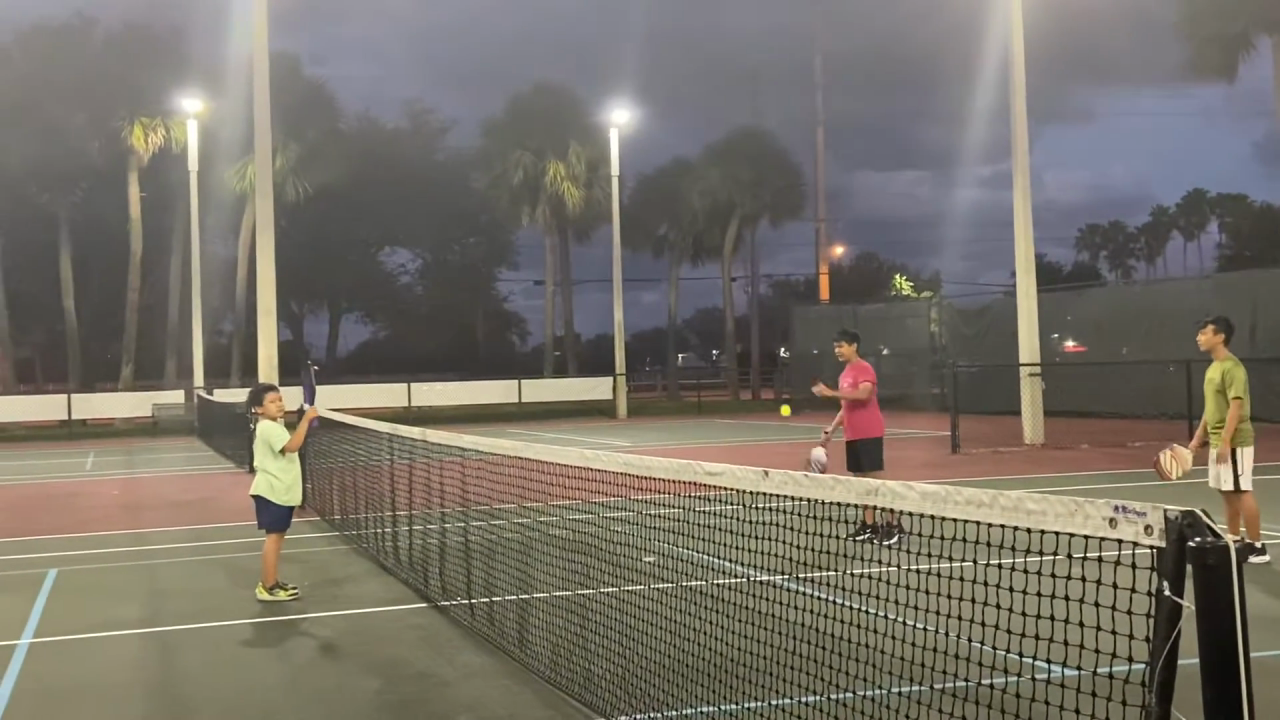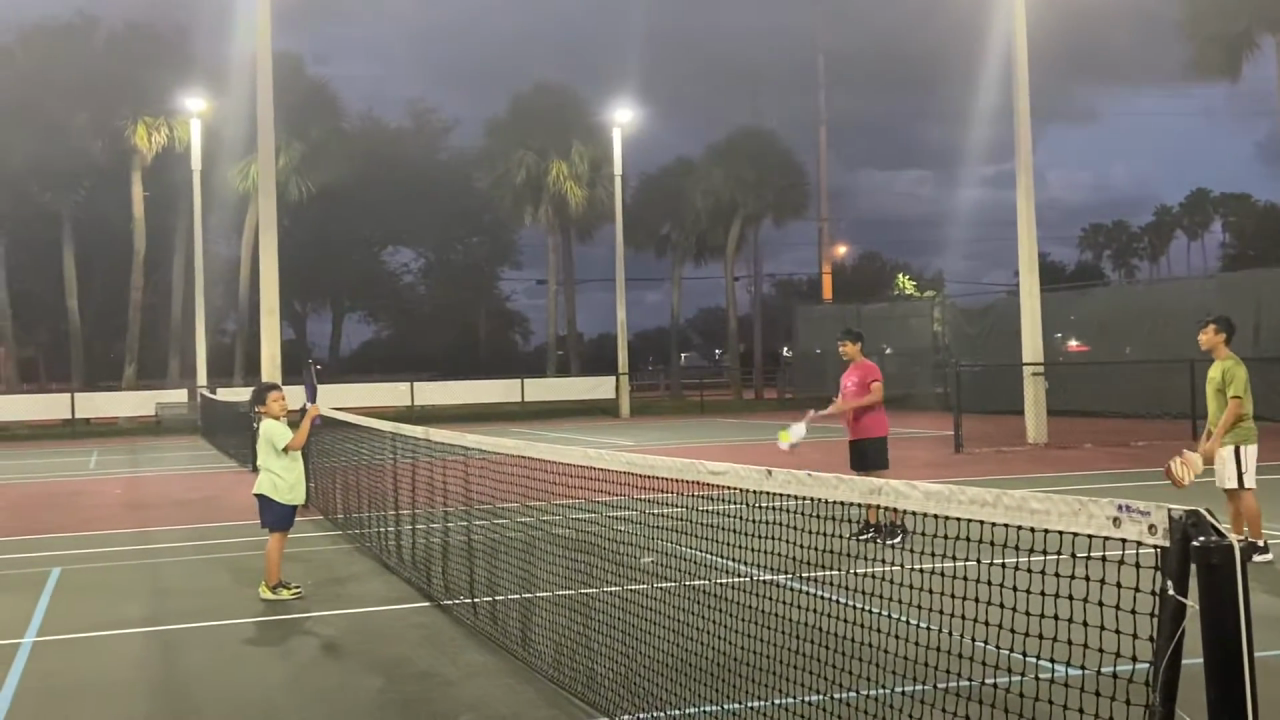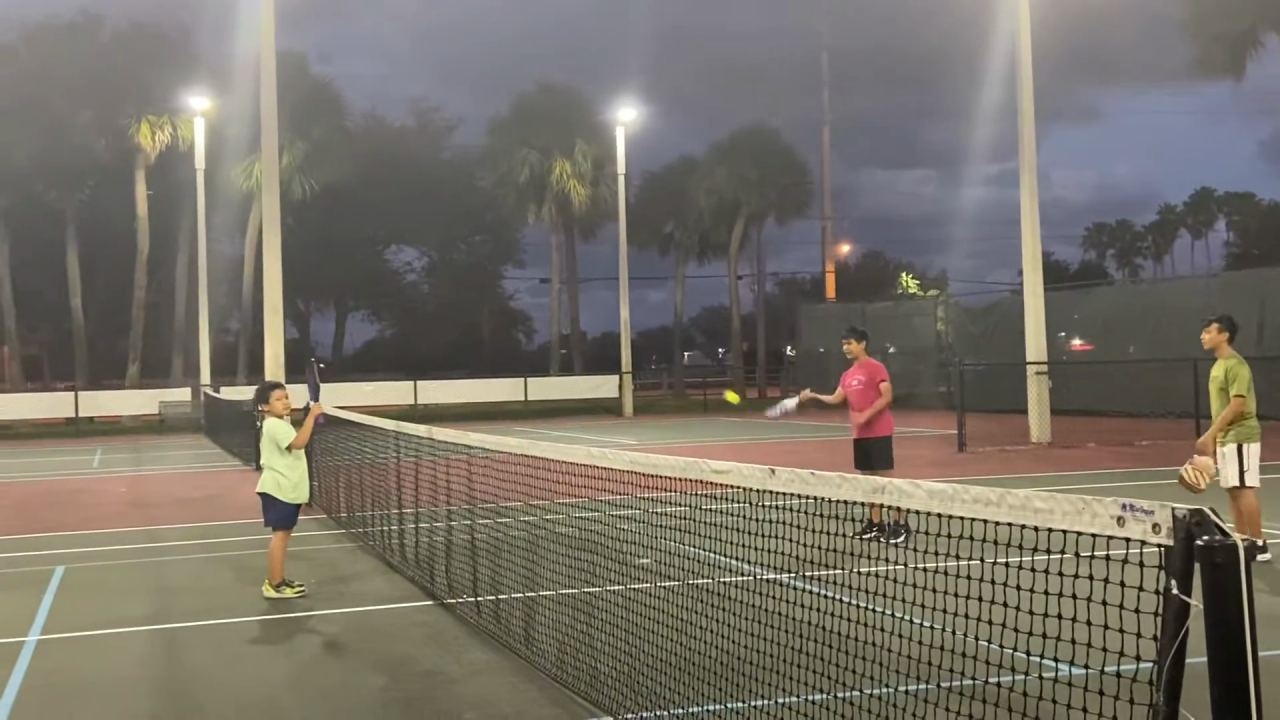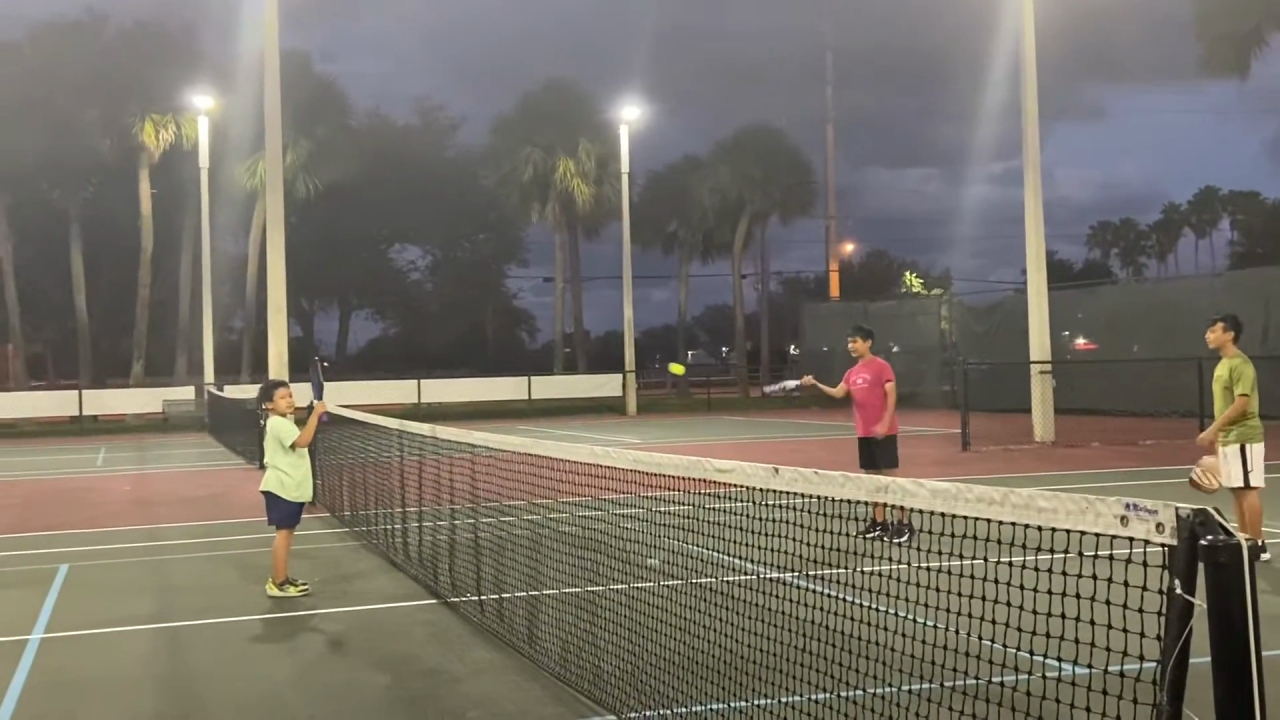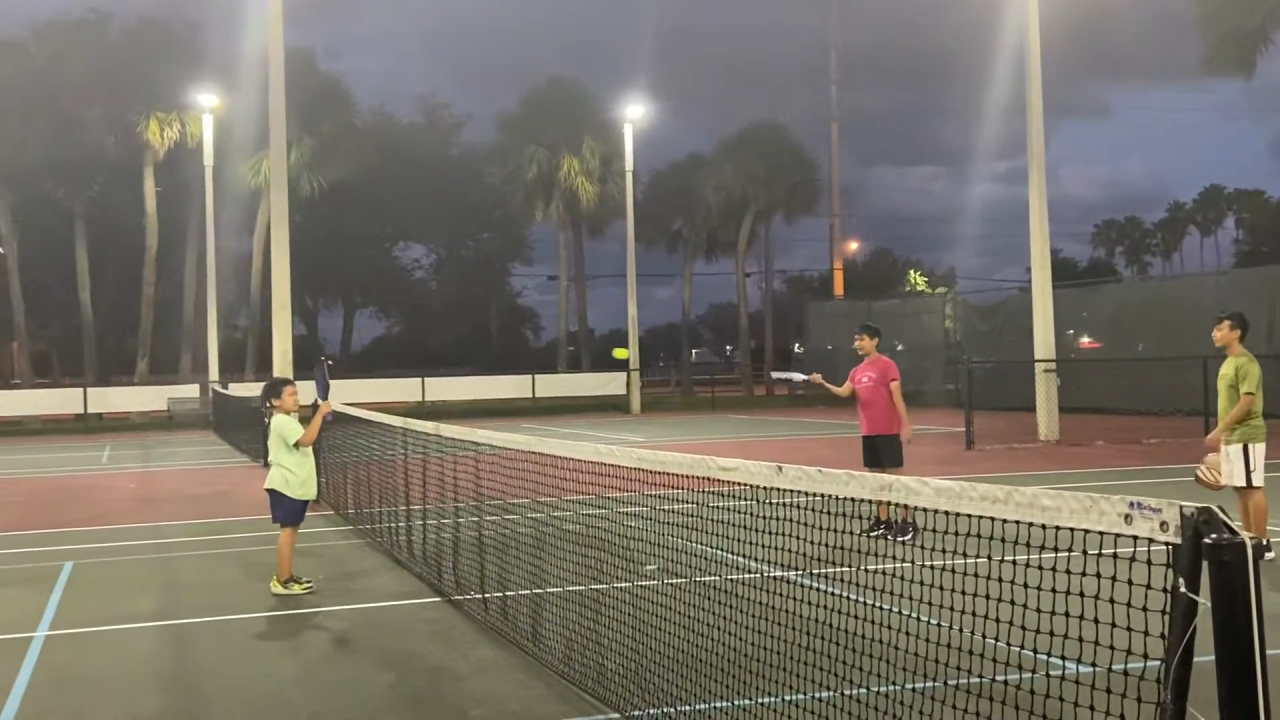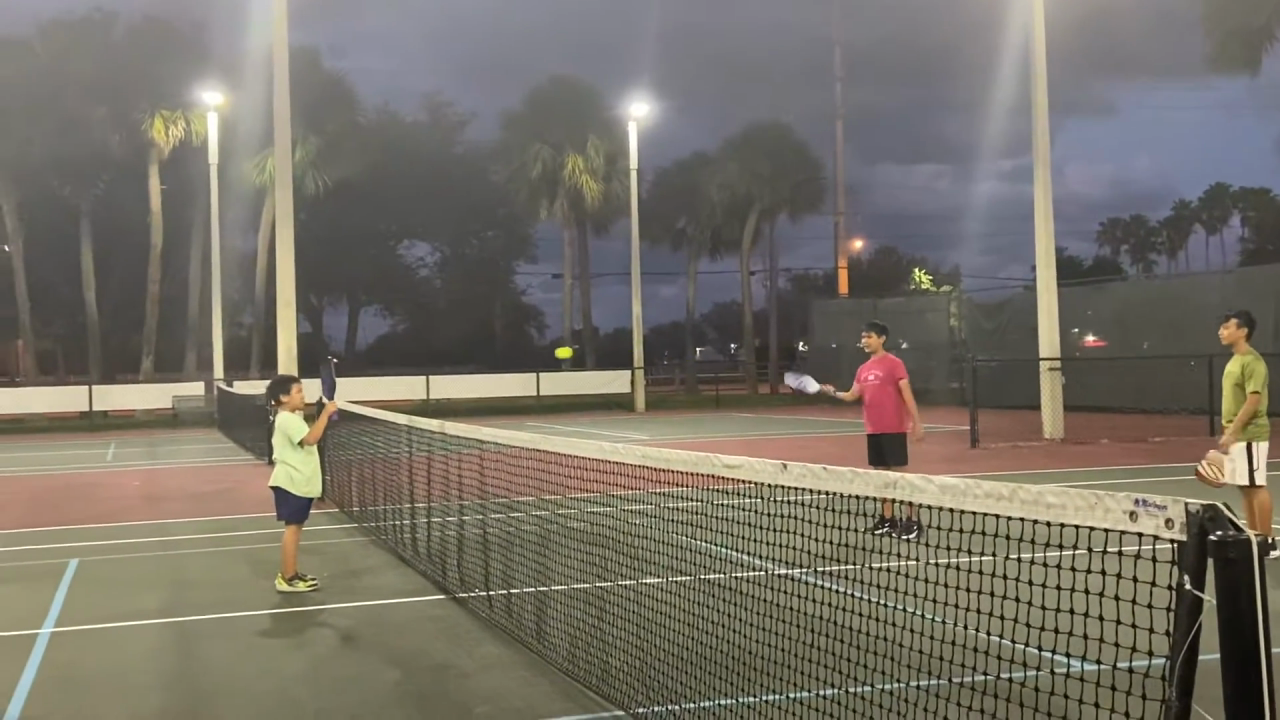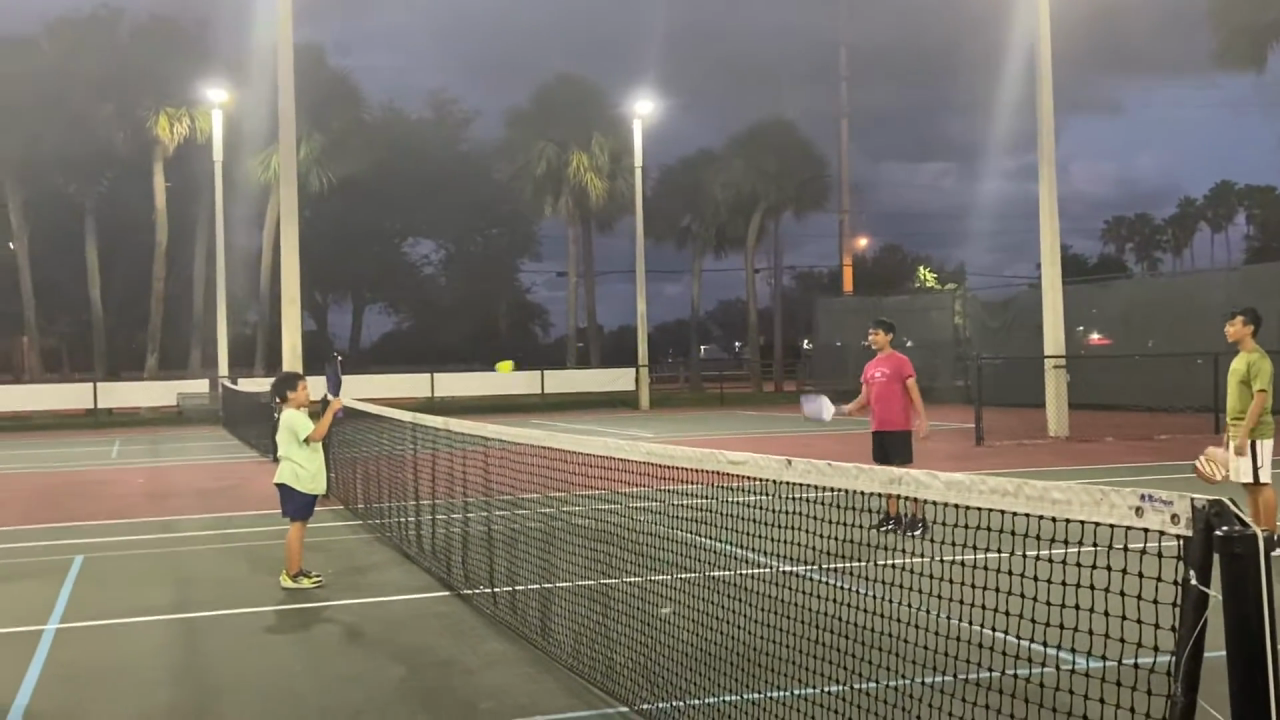
dt=0.1s
person 1, frame 1
left shoulder: (1232, 367)
right shoulder: (1212, 368)
left elbow: (1236, 407)
left wrist: (1225, 443)
right wrist: (1197, 438)
left hip: (1234, 441)
right hip: (1219, 442)
left knee: (1241, 492)
right knee: (1227, 493)
left ankle: (1257, 547)
right ankle: (1234, 543)
person 1, frame 2
left shoulder: (1233, 366)
right shoulder: (1214, 367)
left elbow: (1234, 406)
left wrist: (1215, 440)
right wrist: (1206, 439)
left hip: (1238, 439)
right hip: (1224, 440)
left knee: (1243, 491)
right knee: (1231, 492)
left ankle: (1259, 545)
right ankle: (1238, 542)
person 1, frame 3
left shoulder: (1236, 365)
right shoulder: (1218, 366)
left elbow: (1236, 404)
left wrist: (1210, 434)
right wrist: (1213, 438)
left hip: (1241, 437)
right hip: (1226, 438)
left knee: (1244, 489)
right knee: (1234, 490)
left ankle: (1258, 545)
right ankle: (1241, 541)
person 1, frame 4
left shoulder: (1240, 364)
right shoulder: (1222, 365)
left elbow: (1241, 403)
left wrist: (1211, 430)
right wrist: (1217, 435)
left hip: (1243, 437)
right hip: (1228, 437)
left knee: (1248, 489)
right knee: (1237, 490)
left ankle: (1258, 545)
person 1, frame 5
left shoulder: (1246, 363)
right shoulder: (1227, 363)
left elbow: (1246, 402)
left wrist: (1218, 430)
right wrist: (1221, 434)
left hip: (1246, 436)
right hip: (1232, 437)
left knee: (1252, 488)
right knee: (1241, 489)
left ankle: (1263, 544)
person 1, frame 6
left shoulder: (1252, 361)
right shoulder: (1233, 361)
left elbow: (1253, 401)
left wrist: (1230, 432)
right wrist: (1228, 433)
left hip: (1250, 436)
right hip: (1236, 437)
left knee: (1257, 488)
right knee: (1246, 489)
left ankle: (1268, 543)
person 1, frame 7
left shoulder: (1258, 359)
right shoulder: (1238, 359)
left elbow: (1260, 399)
left wrist: (1243, 434)
right wrist: (1230, 432)
left hip: (1254, 435)
right hip: (1240, 434)
left knee: (1261, 485)
right knee: (1250, 486)
left ankle: (1271, 538)
person 2, frame 1
left shoulder: (273, 426)
right shoulder: (268, 427)
left elbow: (288, 448)
right elbow: (292, 446)
right wrist: (305, 420)
left hip: (279, 491)
right hip: (271, 492)
left knee: (277, 536)
right knee: (274, 536)
left ankle: (270, 582)
right ankle: (268, 587)
person 2, frame 2
left shoulder: (276, 425)
right shoulder: (271, 426)
left elbow: (292, 446)
right elbow: (295, 444)
right wrist: (308, 418)
left hip: (283, 490)
right hip: (275, 490)
left knee: (280, 535)
right knee: (277, 535)
left ankle: (273, 581)
right ankle: (272, 586)
person 2, frame 3
left shoulder: (279, 424)
right shoulder: (274, 425)
left elbow: (295, 445)
right elbow: (298, 443)
right wrist: (311, 417)
left hip: (287, 489)
right hip: (278, 489)
left knee: (284, 534)
right knee: (280, 534)
left ankle: (277, 580)
right ankle: (275, 585)
person 2, frame 4
left shoulder: (283, 422)
right shoulder: (278, 423)
left elbow: (298, 443)
right elbow: (302, 441)
right wrist: (315, 415)
left hip: (290, 487)
right hip: (282, 488)
left knee: (287, 532)
right knee: (284, 532)
left ankle: (280, 578)
right ankle: (278, 583)
person 2, frame 5
left shoulder: (286, 420)
right shoulder: (283, 421)
left elbow: (302, 443)
right elbow: (306, 440)
right wrist: (319, 414)
left hip: (294, 485)
right hip: (286, 486)
left knee: (291, 530)
right knee: (288, 530)
left ankle: (285, 576)
right ankle: (283, 581)
person 2, frame 6
left shoulder: (291, 418)
right shoulder: (288, 419)
left elbow: (307, 441)
right elbow: (311, 439)
right wrist: (325, 414)
left hip: (298, 483)
right hip: (291, 483)
left knee: (295, 527)
right knee: (293, 527)
left ankle: (290, 573)
right ankle: (287, 578)
person 2, frame 7
left shoulder: (295, 415)
right shoulder: (293, 417)
left elbow: (311, 438)
right elbow: (316, 435)
right wrist: (330, 411)
left hip: (302, 480)
right hip: (295, 480)
left knee: (300, 524)
right knee: (298, 524)
left ankle: (294, 570)
right ankle: (292, 575)
person 3, frame 1
left shoulder: (864, 369)
right shoulder: (844, 375)
left elbow: (863, 394)
left wrist: (831, 393)
right wrist: (830, 430)
left hip: (870, 434)
right hip: (852, 436)
left knee: (876, 479)
left ankle: (894, 525)
right ankle: (870, 525)
person 3, frame 2
left shoulder: (870, 368)
right shoulder: (846, 374)
left elbow: (878, 395)
right elbow: (841, 405)
left wrist: (850, 404)
right wrist: (819, 413)
left hip: (874, 434)
right hip: (855, 435)
left knee: (880, 478)
left ankle: (897, 525)
right ankle: (872, 525)
person 3, frame 3
left shoulder: (876, 367)
right shoulder: (848, 375)
left elbow: (887, 396)
right elbow: (836, 399)
left wrist: (866, 414)
right wrist: (814, 396)
left hip: (878, 432)
right hip: (860, 434)
left knee: (886, 477)
left ankle: (901, 524)
right ankle: (876, 524)
person 3, frame 4
left shoulder: (882, 366)
right shoulder: (852, 373)
left elbow: (892, 396)
right elbow: (838, 393)
left wrist: (885, 422)
right wrist: (816, 384)
left hip: (883, 432)
right hip: (864, 433)
left knee: (890, 476)
right knee: (872, 477)
left ankle: (904, 524)
right ankle: (879, 523)
person 3, frame 5
left shoulder: (887, 365)
right shoulder: (857, 371)
left elbow: (897, 396)
right elbow: (844, 392)
left wrist: (906, 424)
right wrist: (823, 384)
left hip: (888, 431)
right hip: (868, 431)
left knee: (895, 476)
right knee: (877, 476)
left ankle: (908, 522)
right ankle: (883, 521)
person 3, frame 6
left shoulder: (894, 364)
right shoulder: (863, 369)
left elbow: (907, 394)
right elbow: (853, 395)
left wrist: (917, 422)
right wrist: (834, 393)
left hip: (894, 429)
right hip: (873, 430)
left knee: (900, 474)
left ankle: (913, 520)
right ankle: (888, 519)
person 3, frame 7
left shoulder: (901, 361)
right shoulder: (869, 366)
left elbow: (913, 391)
right elbow: (865, 397)
left wrist: (922, 419)
right wrist: (850, 408)
left hip: (899, 428)
right hip: (878, 428)
left ankle: (918, 518)
right ankle: (892, 516)
